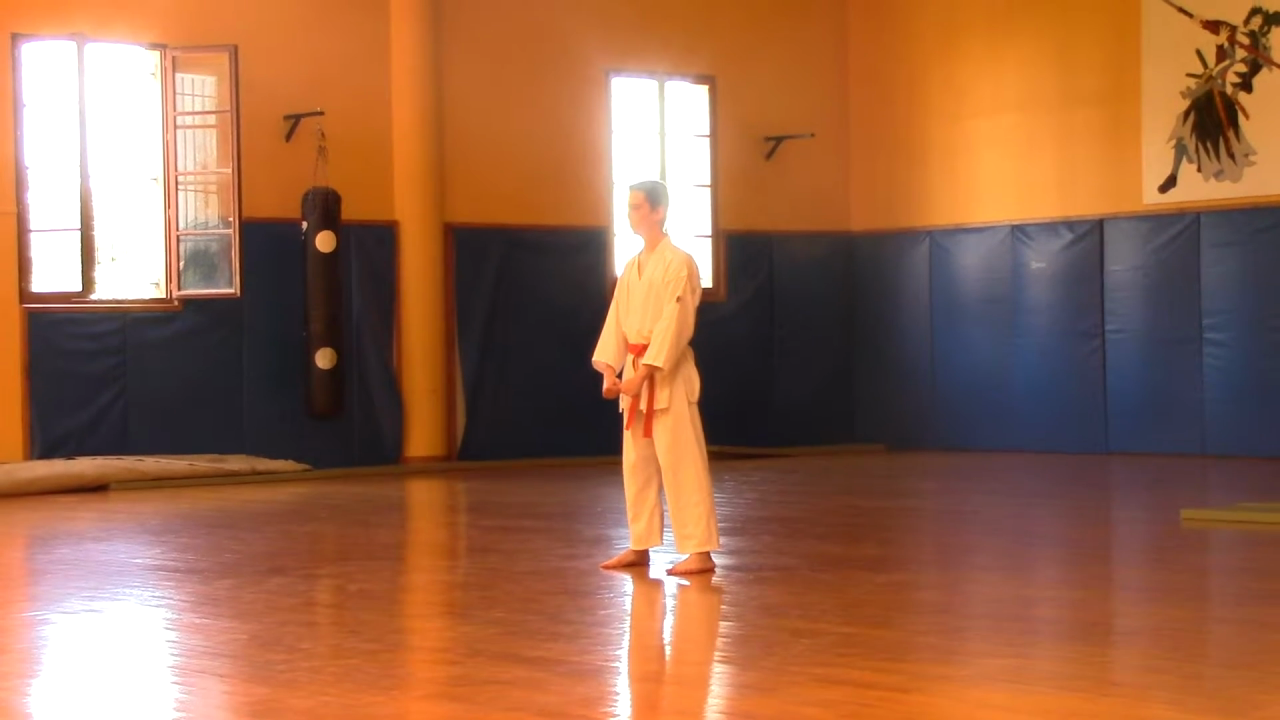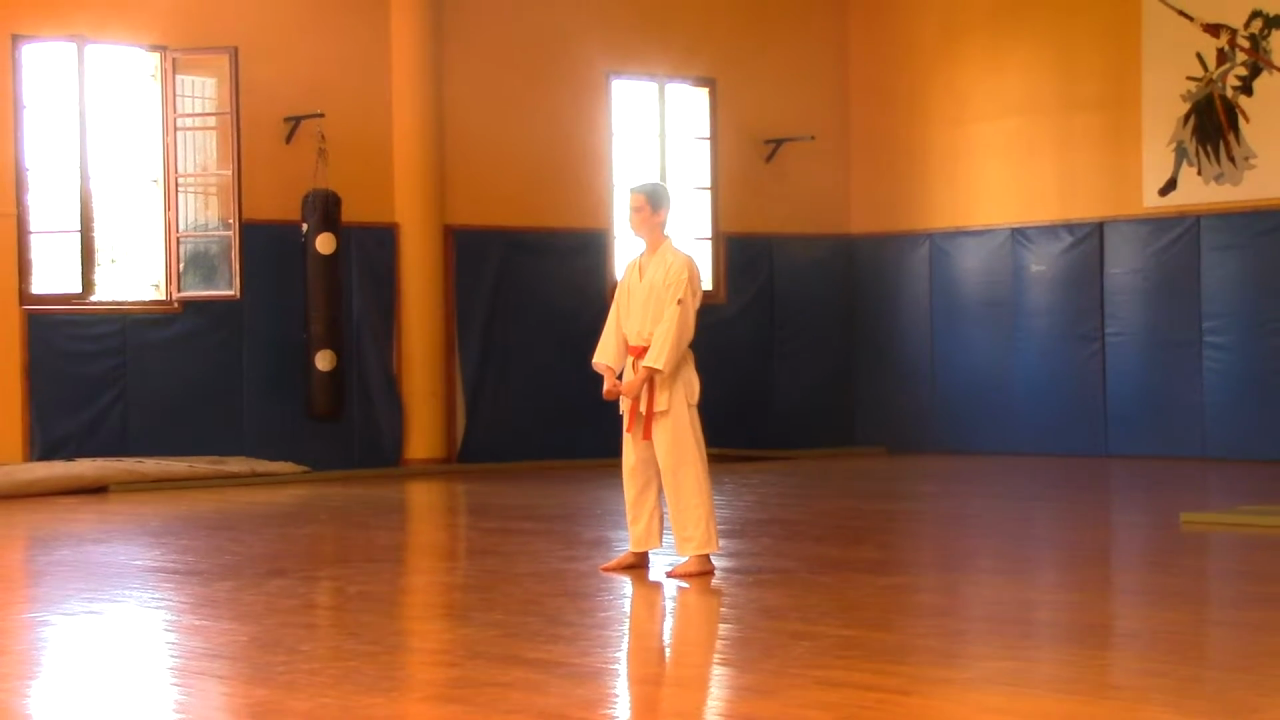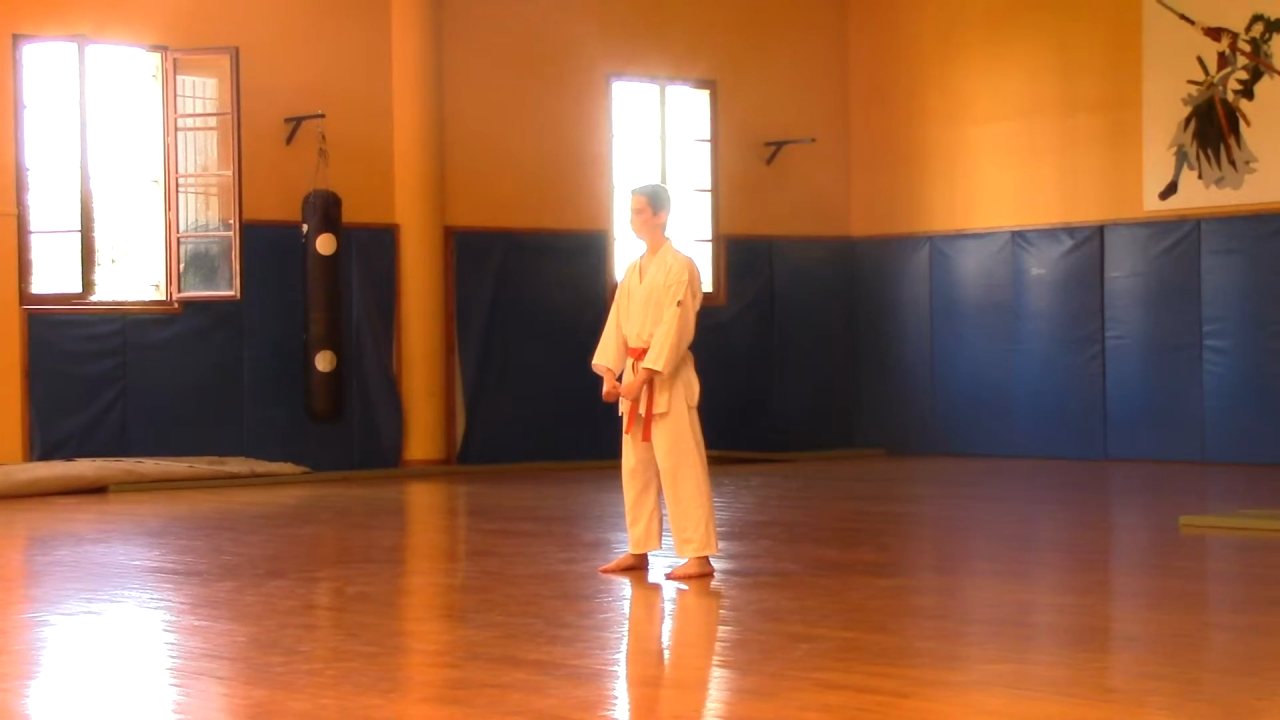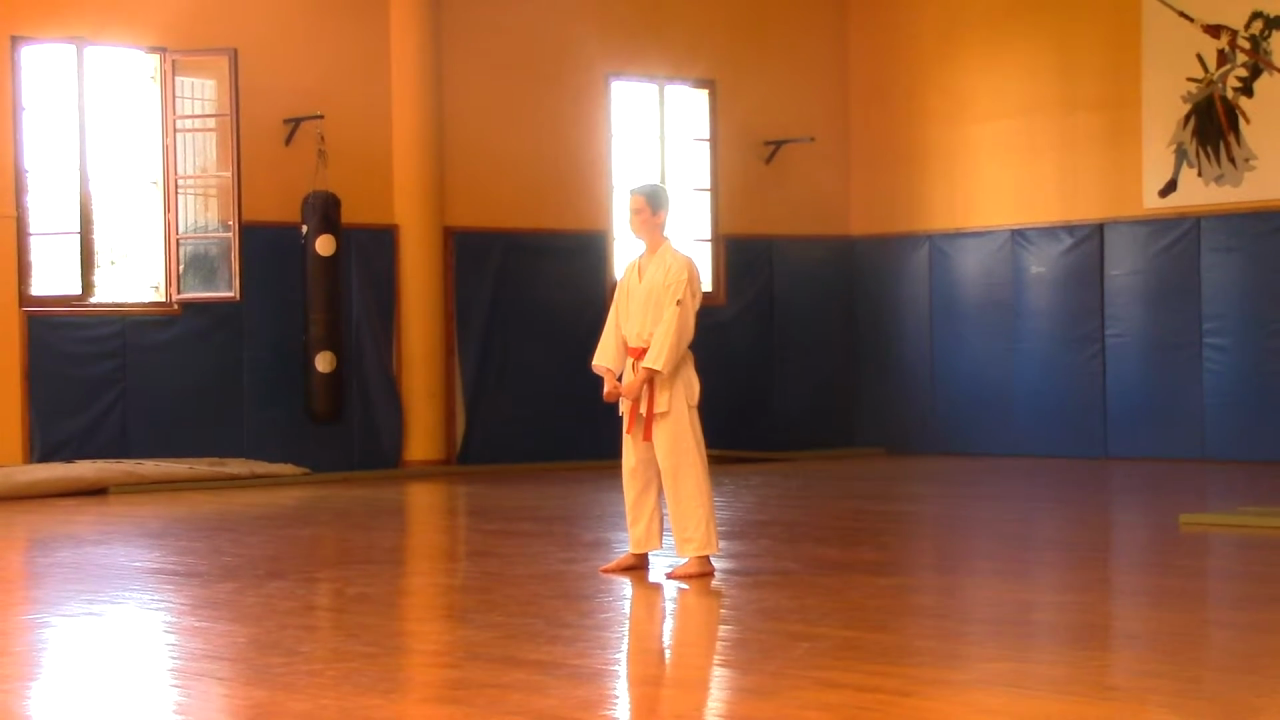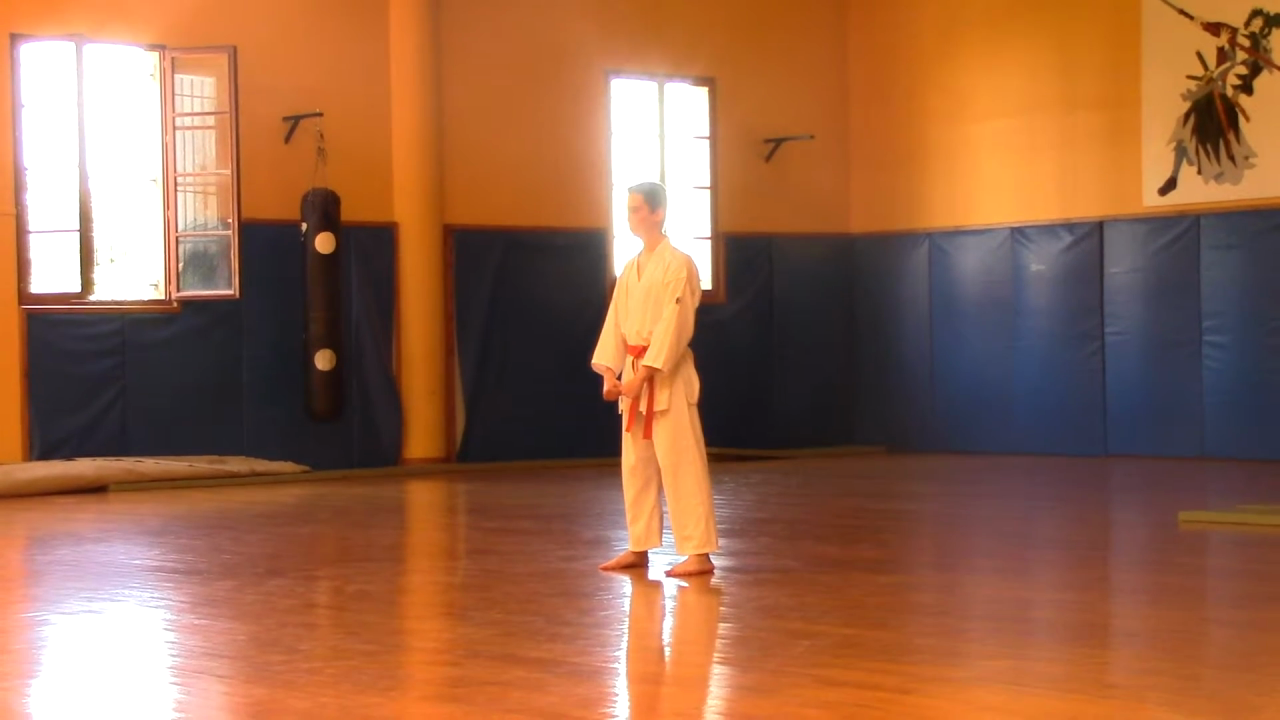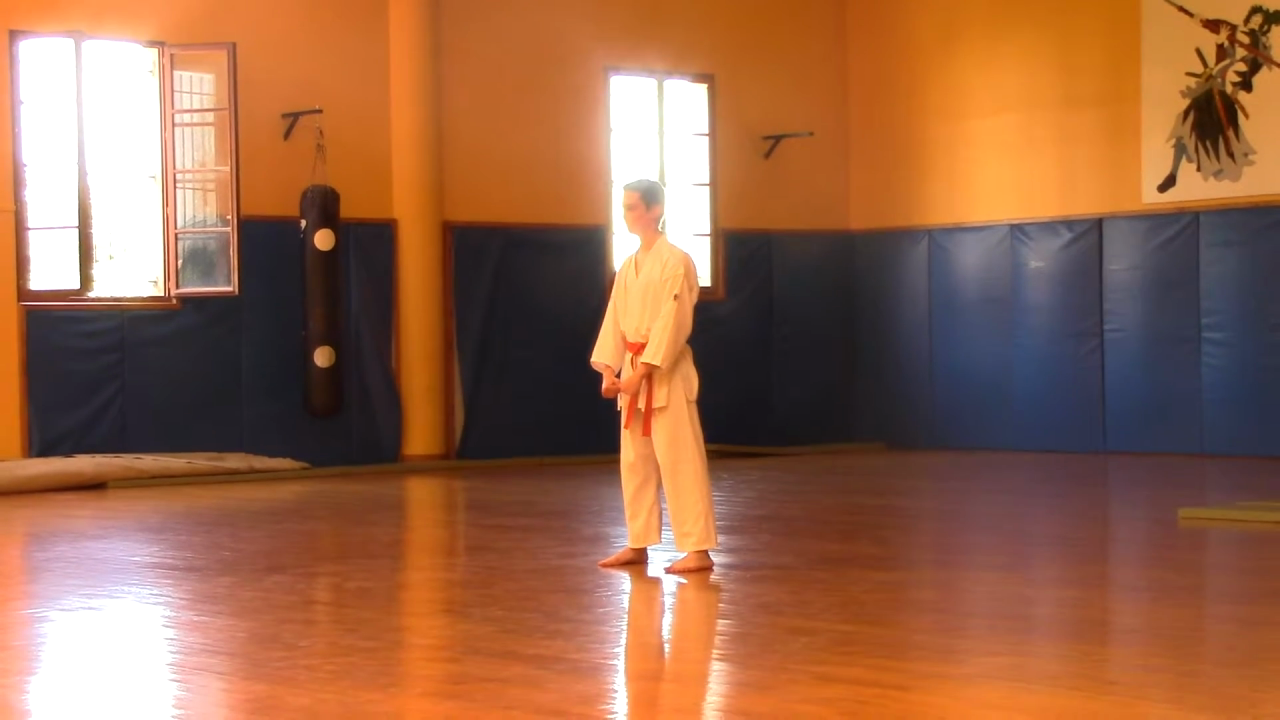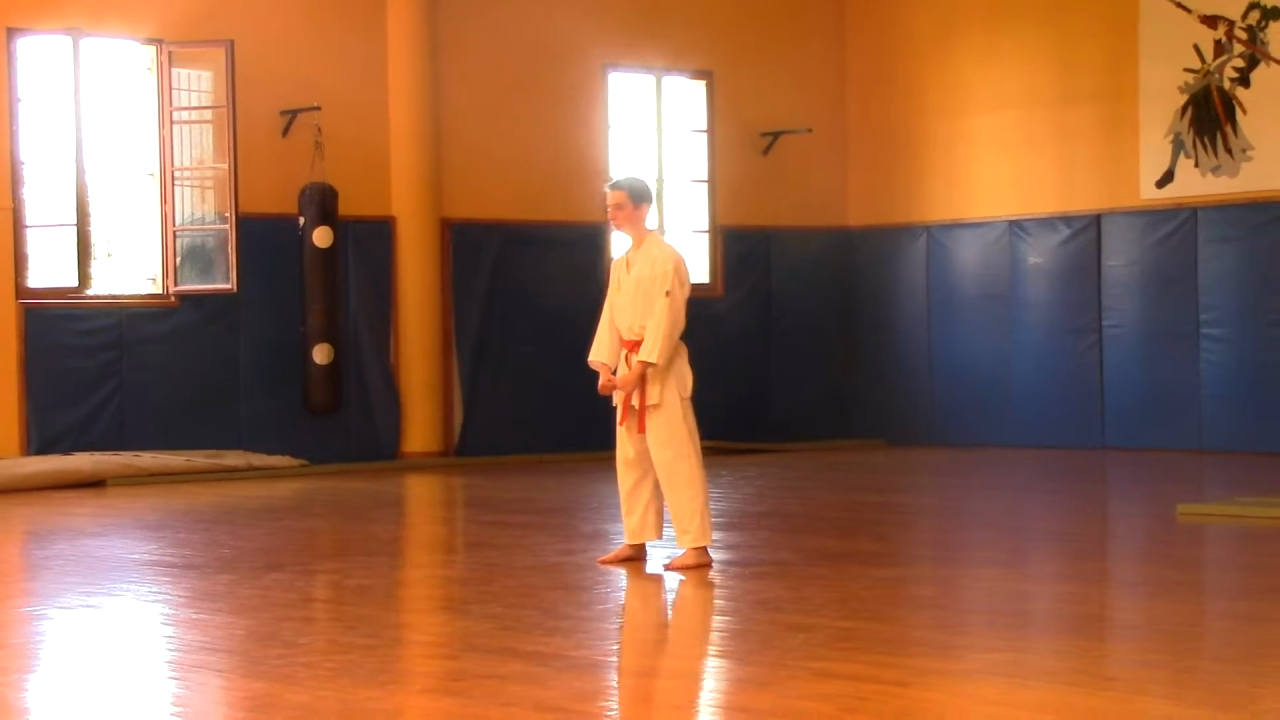
dt=0.2s
person 1, frame 1
left shoulder: (679, 263)
right shoulder: (632, 267)
left elbow: (674, 325)
right elbow: (617, 321)
left wrist: (643, 373)
right wrist: (610, 370)
left hip: (668, 373)
right hip: (635, 372)
left knee: (681, 463)
right knee: (637, 464)
left ankle: (700, 551)
right ankle: (640, 545)
person 1, frame 2
left shoulder: (680, 265)
right shoulder: (633, 269)
left elbow: (675, 328)
right elbow: (617, 322)
left wrist: (644, 375)
right wrist: (610, 372)
left hip: (668, 376)
right hip: (634, 374)
left knee: (681, 465)
right knee: (636, 466)
left ankle: (700, 554)
right ankle: (639, 548)
person 1, frame 3
left shoulder: (680, 267)
right shoulder: (633, 270)
left elbow: (675, 329)
right elbow: (617, 324)
left wrist: (644, 376)
right wrist: (610, 373)
left hip: (668, 378)
right hip: (634, 375)
left knee: (680, 467)
right knee: (636, 467)
left ankle: (699, 555)
right ankle: (638, 549)
person 1, frame 4
left shoulder: (679, 266)
right shoulder: (632, 270)
left elbow: (674, 329)
right elbow: (616, 323)
left wrist: (644, 376)
right wrist: (611, 373)
left hip: (668, 378)
right hip: (634, 375)
left knee: (682, 467)
right knee: (636, 467)
left ankle: (700, 555)
right ankle: (639, 549)
person 1, frame 5
left shoulder: (678, 264)
right shoulder: (631, 268)
left elbow: (674, 326)
right elbow: (616, 322)
left wrist: (644, 374)
right wrist: (610, 372)
left hip: (667, 375)
right hip: (634, 373)
left knee: (681, 465)
right knee: (636, 465)
left ankle: (699, 553)
right ankle: (639, 547)
person 1, frame 6
left shoulder: (675, 261)
right shoulder: (628, 265)
left elbow: (673, 324)
right elbow: (615, 320)
left wrist: (643, 370)
right wrist: (609, 369)
left hip: (666, 372)
right hip: (633, 370)
left knee: (681, 461)
right knee: (635, 462)
left ankle: (698, 549)
right ankle: (638, 544)
person 1, frame 7
left shoulder: (665, 258)
right shoulder: (621, 263)
left elbow: (666, 320)
right elbow: (611, 319)
left wrist: (640, 368)
right wrist: (605, 368)
left hip: (660, 369)
right hip: (629, 367)
left knee: (675, 458)
right knee: (631, 460)
left ankle: (696, 546)
right ankle: (636, 540)
person 2, frame 1
left shoulder: (1258, 47)
right shoulder: (1230, 32)
left hip: (1227, 91)
right hip: (1211, 85)
right knee: (1189, 123)
right ankle: (1174, 174)
person 2, frame 2
left shoulder: (1259, 50)
right shoulder: (1231, 35)
left hip: (1228, 94)
right hip: (1212, 89)
right knee: (1189, 127)
right ankle: (1174, 178)
person 2, frame 3
left shoulder: (1260, 54)
right shoulder: (1232, 39)
left hip: (1229, 98)
right hip: (1213, 93)
right knee: (1190, 131)
right ankle: (1174, 182)
person 2, frame 4
left shoulder: (1260, 51)
right shoulder: (1232, 36)
left hip: (1228, 97)
right hip: (1212, 90)
right knee: (1189, 129)
right ankle: (1174, 179)
person 2, frame 5
left shoulder: (1259, 49)
right shoulder: (1232, 34)
left hip: (1228, 95)
right hip: (1211, 89)
right knee: (1188, 127)
right ankle: (1174, 177)
person 2, frame 6
left shoulder: (1259, 45)
right shoulder: (1231, 31)
left hip: (1226, 93)
right hip: (1210, 86)
right knee: (1188, 124)
right ankle: (1173, 174)
person 2, frame 7
left shoulder: (1257, 42)
right shoulder: (1229, 26)
left hip: (1224, 89)
right hip: (1208, 83)
left knee: (1219, 127)
right knee: (1185, 121)
right ankle: (1171, 170)
